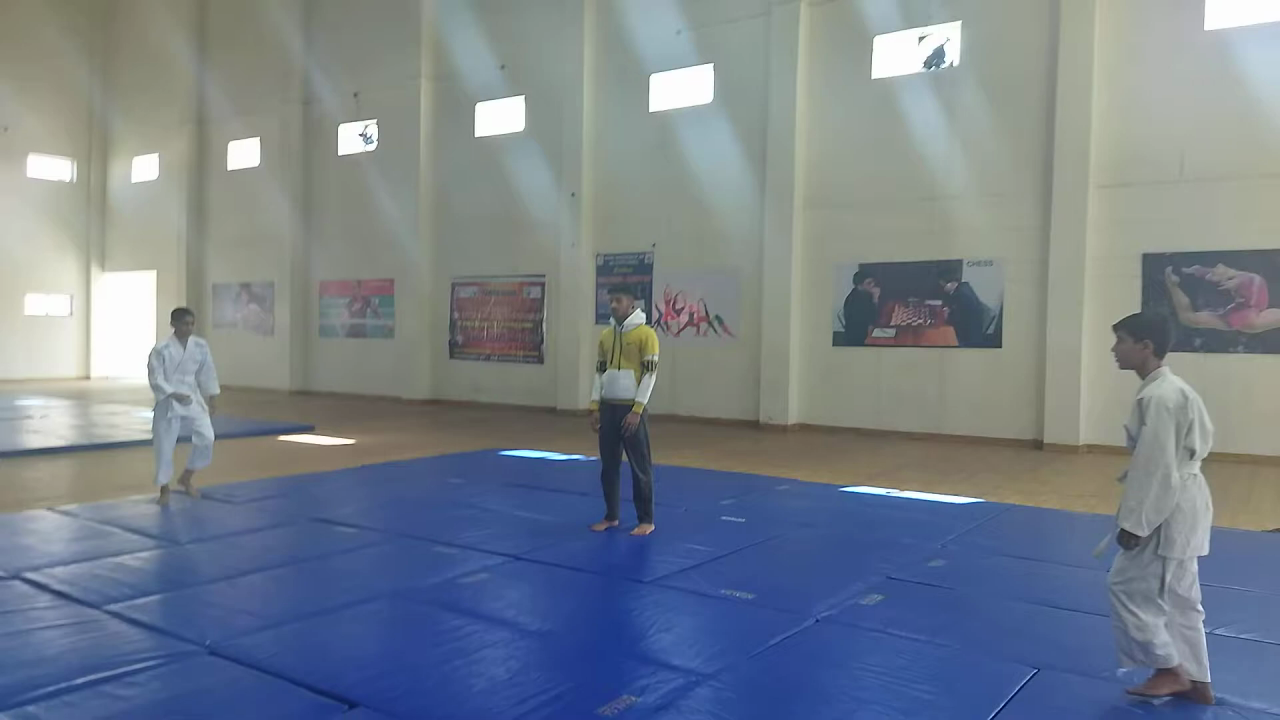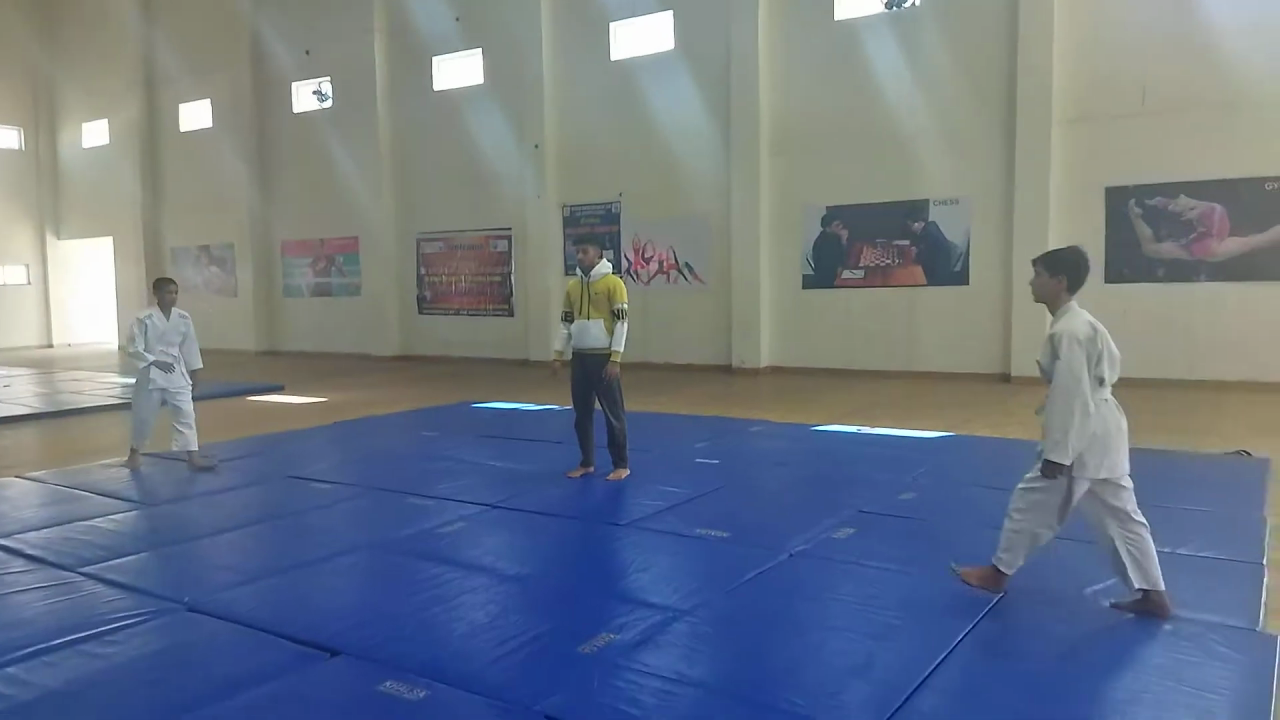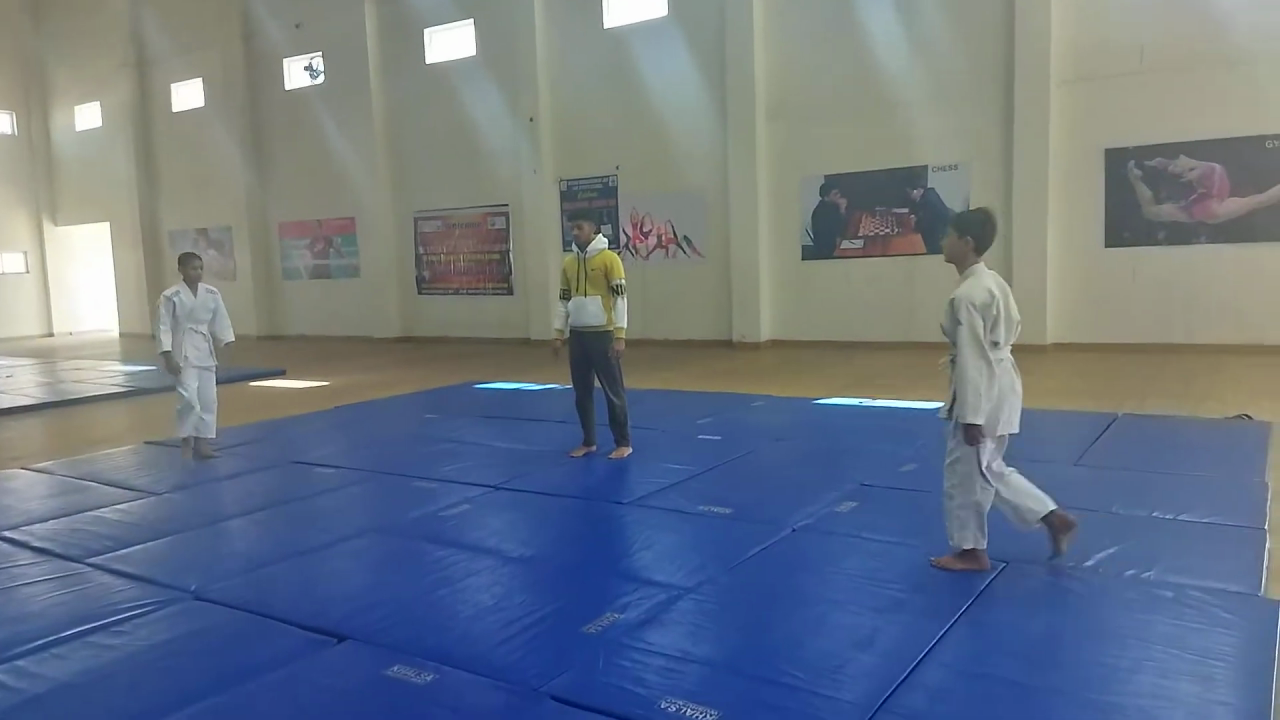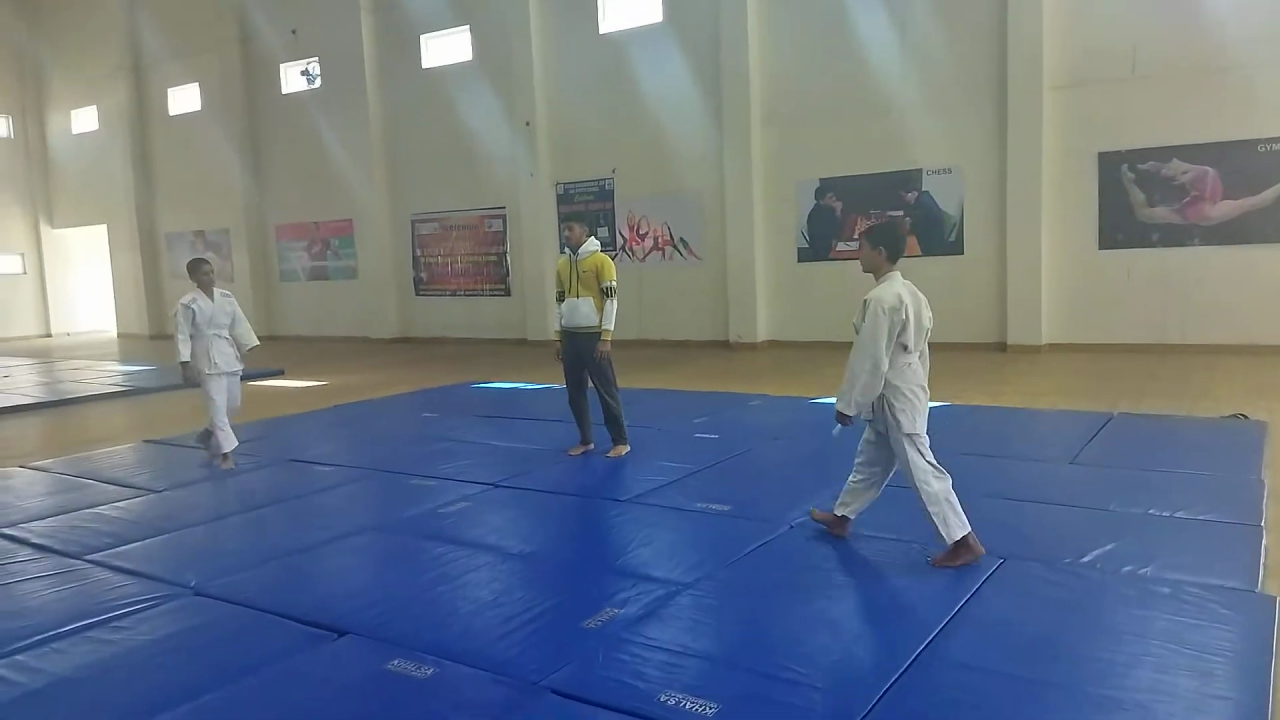
dt=0.3s
person 1, frame 1
left shoulder: (1157, 397)
right shoulder: (1173, 390)
left elbow: (1155, 466)
left wrist: (1134, 522)
left hip: (1168, 509)
right hip: (1181, 503)
left knee: (1128, 584)
right knee: (1179, 595)
left ankle: (1169, 668)
right ankle: (1194, 679)
person 1, frame 2
left shoulder: (1066, 331)
right shoulder: (1082, 322)
left elbow: (1068, 396)
left wrist: (1058, 453)
left hip: (1082, 434)
right hip: (1099, 425)
left knee: (1032, 502)
right knee: (1119, 514)
left ankle: (998, 573)
right ankle: (1151, 593)
person 1, frame 3
left shoulder: (968, 294)
right shoulder: (992, 283)
left elbow: (972, 357)
left wrist: (971, 416)
left hip: (982, 390)
right hip: (1000, 385)
left knee: (965, 471)
right knee: (987, 468)
left ankle: (970, 550)
right ankle: (1053, 517)
person 1, frame 4
left shoulder: (880, 299)
right shoulder: (910, 292)
left elbow: (867, 358)
right elbow: (917, 346)
left wrist: (847, 403)
left hip: (892, 394)
right hip: (908, 389)
left knee: (919, 467)
right knee: (871, 460)
left ankle: (963, 541)
right ankle: (842, 516)
person 2, frame 1
left shoulder: (645, 334)
right shoulder: (606, 335)
left elbow: (649, 375)
left wrist: (637, 410)
right wrist: (595, 407)
left hip: (632, 409)
right hip: (608, 407)
left knee: (639, 466)
right knee: (608, 465)
left ankle: (646, 520)
right ankle: (611, 516)
person 2, frame 2
left shoulder: (613, 283)
right shoulder: (573, 286)
left elbow: (621, 323)
right elbow: (566, 323)
left wrist: (615, 359)
right wrist: (558, 355)
left hip: (603, 357)
right hip: (579, 357)
left knee: (613, 413)
right knee: (582, 412)
left ankle: (621, 464)
right ankle: (587, 462)
person 2, frame 3
left shoulder: (609, 259)
right shoulder: (568, 263)
left elbow: (620, 298)
right elbow: (564, 301)
left wrist: (619, 335)
right wrist: (558, 334)
left hip: (601, 334)
right hip: (577, 335)
left knee: (612, 390)
right knee: (582, 391)
left ankle: (623, 443)
right ankle: (589, 441)
person 2, frame 4
left shoulder: (601, 261)
right shoulder: (562, 265)
left elbow: (610, 301)
left wrist: (606, 338)
right wrist: (558, 338)
left hip: (593, 336)
right hip: (570, 336)
left knee: (606, 389)
right knee: (575, 391)
left ankle: (620, 441)
right ankle: (586, 440)
person 3, frame 1
left shoulder: (201, 346)
right shoulder: (161, 349)
left elbow: (207, 373)
right elbow: (155, 379)
left wrist: (211, 398)
right wrist: (174, 395)
left hip: (193, 400)
right hip: (169, 403)
left knee: (206, 438)
right knee: (165, 446)
left ankle: (186, 477)
right ankle: (164, 487)
person 3, frame 2
left shoulder: (183, 318)
right shoulder: (144, 320)
left elbow: (189, 346)
right elbow: (134, 348)
left wrist: (194, 370)
right wrist: (155, 363)
left hip: (178, 374)
right hip: (152, 375)
left knee: (185, 414)
right knee: (143, 417)
left ankle: (193, 456)
right ankle: (135, 452)
person 3, frame 3
left shoulder: (212, 293)
right shoulder: (170, 296)
left elbow: (221, 321)
right elbow: (163, 327)
left wrist: (227, 342)
right wrist: (167, 356)
left hip: (205, 353)
right hip: (182, 353)
left knee: (208, 400)
right knee: (189, 400)
left ankle: (201, 443)
right ankle: (186, 439)
person 3, frame 4
left shoulder: (227, 297)
right shoulder: (187, 304)
left elbow: (240, 325)
right elbow: (182, 337)
left wrist: (250, 348)
right wrist: (186, 366)
left hip: (231, 357)
right hip: (208, 361)
left knee: (231, 405)
right knee: (218, 407)
left ankle: (207, 436)
right ankle: (226, 454)
